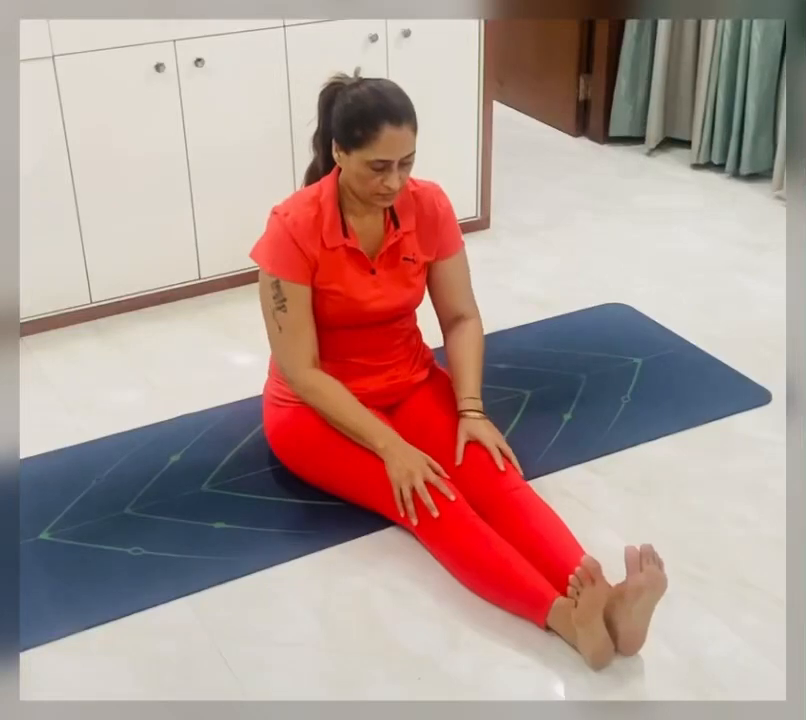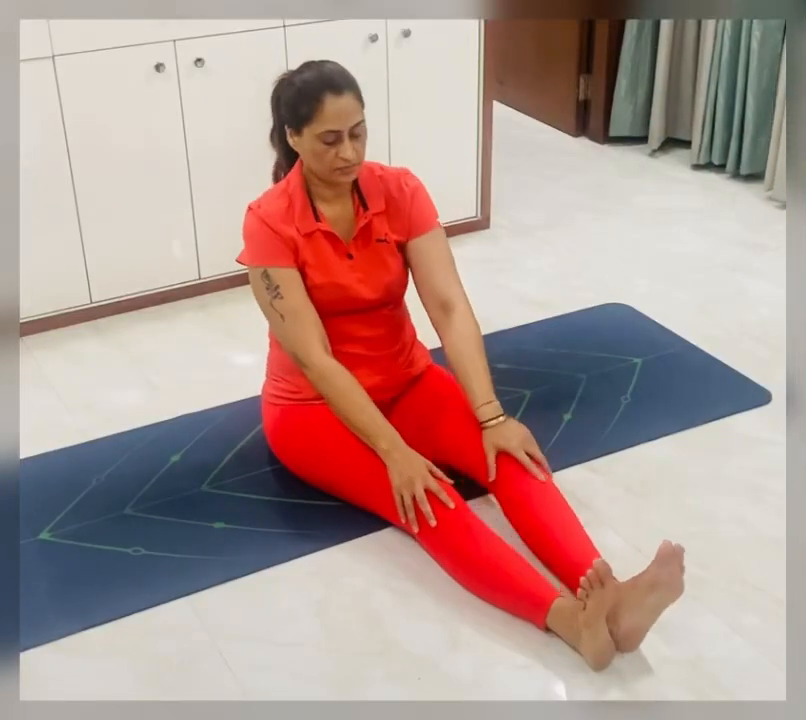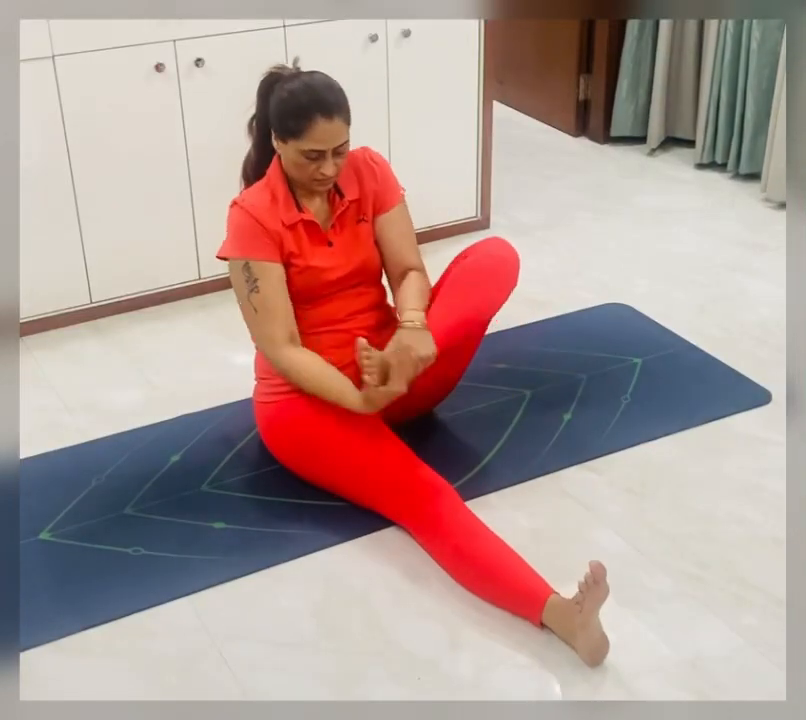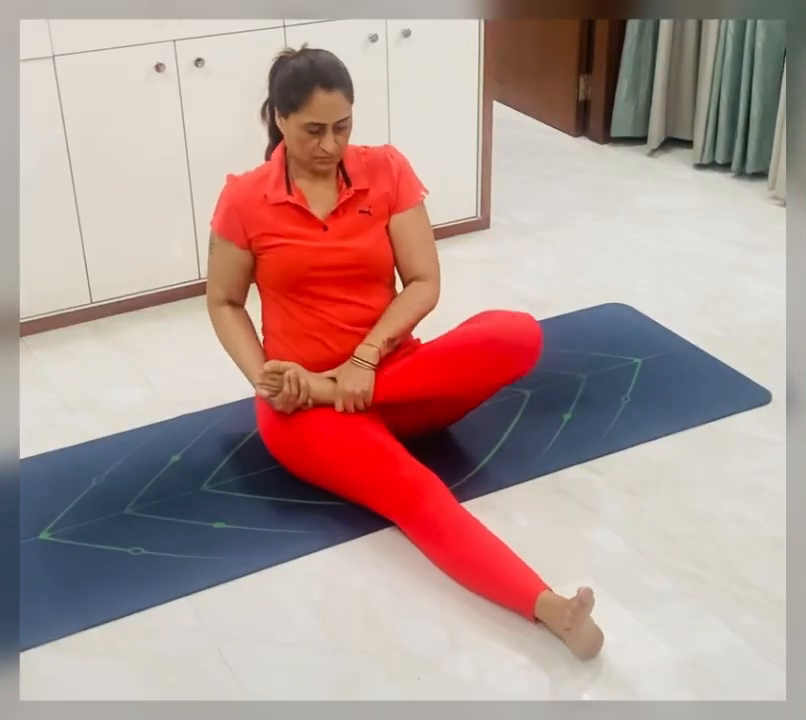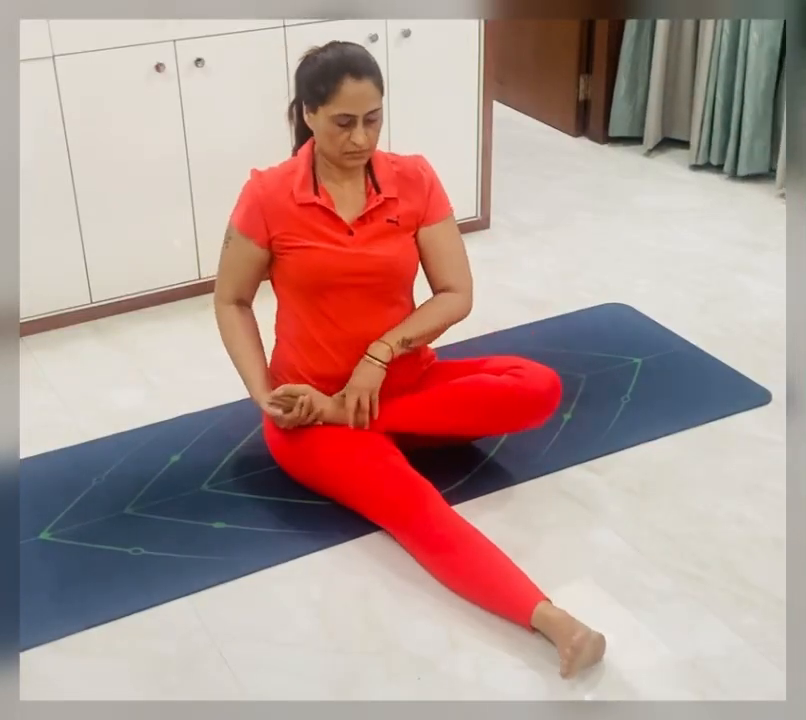
dt=0.7s
person 1, frame 1
left shoulder: (429, 206)
right shoulder: (294, 228)
left elbow: (461, 317)
right elbow: (300, 370)
left wrist: (470, 409)
right wrist: (390, 448)
left hip: (411, 385)
right hip: (316, 409)
left knee: (492, 476)
right knee: (431, 502)
left ankle: (604, 598)
right ankle: (565, 616)
person 1, frame 2
left shoulder: (400, 191)
right shoulder: (270, 223)
left elbow: (449, 308)
right elbow: (314, 358)
left wrist: (491, 417)
right wrist: (394, 452)
left hip: (406, 381)
right hip: (313, 405)
left knee: (506, 459)
right knee: (431, 504)
left ankle: (599, 592)
right ankle: (567, 618)
person 1, frame 3
left shoulder: (369, 171)
right shoulder: (253, 218)
left elbow: (409, 271)
right elbow: (281, 348)
left wrist: (414, 331)
right wrist: (362, 401)
left hip: (392, 371)
right hip: (305, 396)
left knee: (495, 255)
right knee: (423, 497)
left ankle: (402, 368)
right ankle: (555, 612)
person 1, frame 4
left shoulder: (387, 170)
right shoulder: (244, 200)
left elbow: (424, 283)
right elbow: (223, 304)
left wrist: (364, 361)
right wrist: (263, 379)
left hip: (392, 372)
right hip: (307, 403)
left knee: (519, 336)
right knee: (416, 495)
left ankle: (335, 394)
person 1, frame 5
left shoulder: (415, 180)
right shoulder: (268, 196)
left elbow: (457, 294)
right elbow: (231, 301)
left wrist: (380, 354)
right wrist: (264, 393)
left hip: (407, 379)
right hip: (312, 402)
left knee: (537, 389)
right knee: (414, 506)
left ankle: (340, 414)
